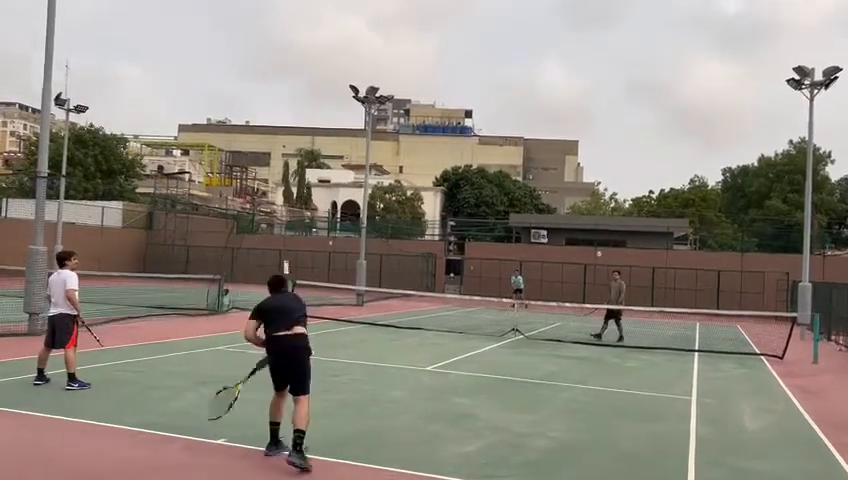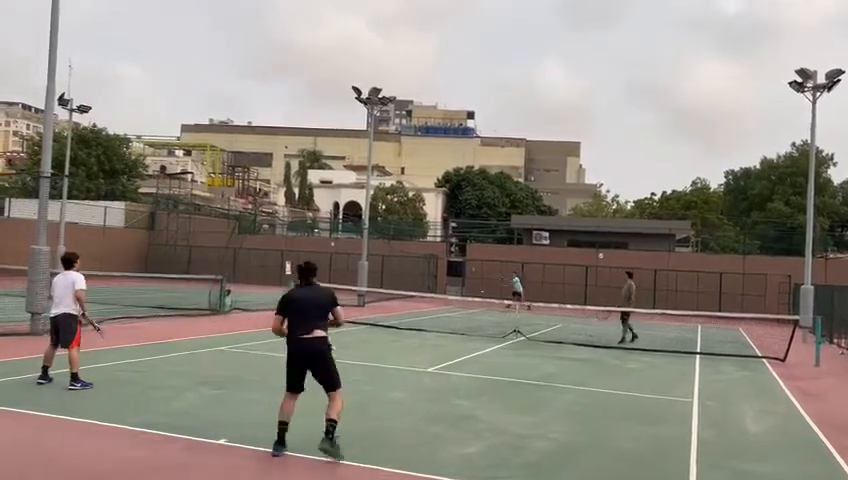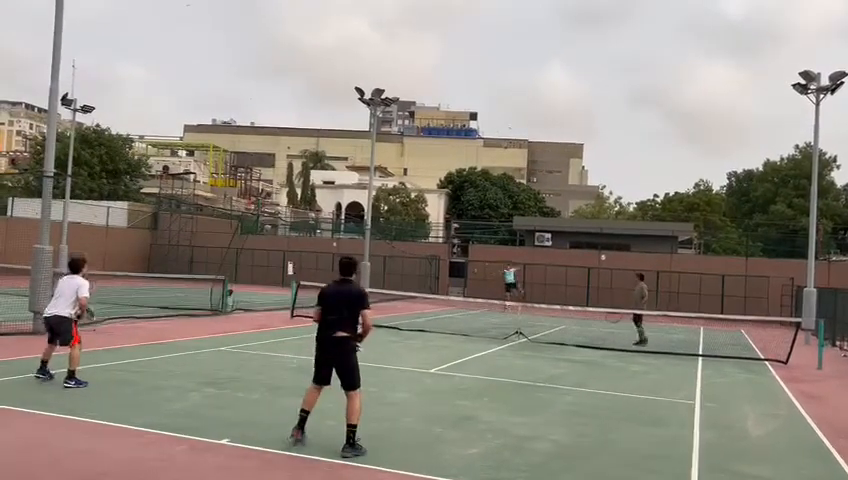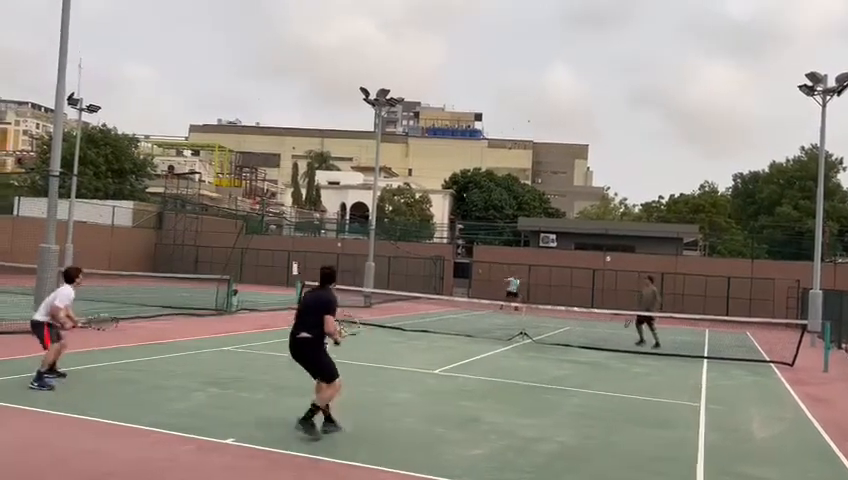
dt=0.5s
person 1, frame 1
left shoulder: (264, 305)
right shoulder: (297, 300)
left elbow: (248, 334)
left hip: (275, 345)
right hip: (298, 343)
left knee: (279, 393)
right knee: (301, 399)
left ankle: (274, 442)
right ankle: (297, 450)
person 1, frame 2
left shoulder: (288, 296)
right shoulder: (327, 293)
left elbow: (276, 328)
right elbow: (340, 321)
left hip: (296, 347)
right hip: (318, 345)
left knee: (291, 394)
right knee: (335, 395)
left ankle: (280, 442)
right ankle: (329, 438)
person 1, frame 3
left shoulder: (325, 290)
right shoulder: (359, 292)
left elbow: (317, 317)
right elbow: (367, 324)
right wrist: (360, 337)
left hip: (323, 343)
right hip: (343, 345)
left knee: (317, 385)
right knee: (354, 394)
left ankle: (299, 428)
right ankle: (350, 444)
person 1, frame 4
left shoulder: (308, 294)
right shoulder: (330, 298)
right elbow: (329, 329)
left wrist: (332, 330)
right wrist: (337, 338)
left hip: (295, 343)
right hip: (311, 344)
left knee: (322, 379)
right knee: (334, 384)
left ankle: (328, 421)
right ankle: (307, 420)
person 2, frame 1
left shoulder: (53, 276)
right shoulder: (71, 275)
left elbow: (50, 297)
right elbow: (70, 295)
right wrist: (79, 311)
left hip: (53, 315)
right hip: (67, 316)
left knee: (47, 347)
right knee: (70, 347)
left ankle: (40, 376)
right ankle: (72, 381)
person 2, frame 2
left shoulder: (57, 278)
right shoulder: (77, 276)
left elbow: (53, 297)
right elbow: (79, 295)
right wrist: (84, 310)
left hip: (54, 315)
right hip: (69, 316)
left knee: (52, 345)
right knee: (74, 347)
left ankle: (44, 375)
right ankle: (75, 380)
person 2, frame 3
left shoulder: (63, 279)
right shoulder: (83, 283)
right elbow: (83, 303)
left wrist: (75, 312)
right wrist: (81, 314)
left hip: (48, 315)
right hip: (62, 318)
left knee: (52, 342)
right knee: (76, 346)
left ankle: (42, 369)
right ankle: (71, 379)
person 2, frame 4
left shoulder: (67, 289)
right shoulder: (67, 292)
left elbow: (66, 309)
right elbow: (54, 312)
left wrist: (74, 321)
right wrist: (63, 324)
left hip: (43, 321)
right hip: (42, 322)
left knee: (61, 344)
right knee: (54, 348)
left ankle: (51, 370)
right ankle: (37, 380)
